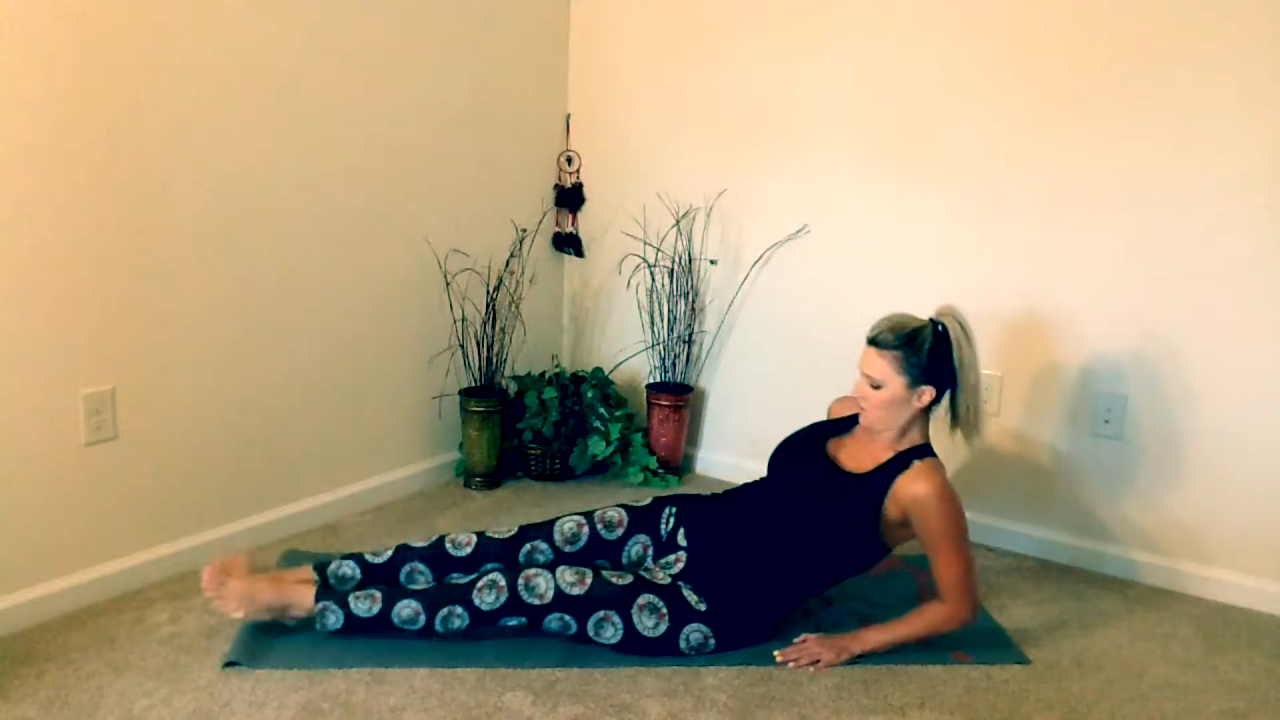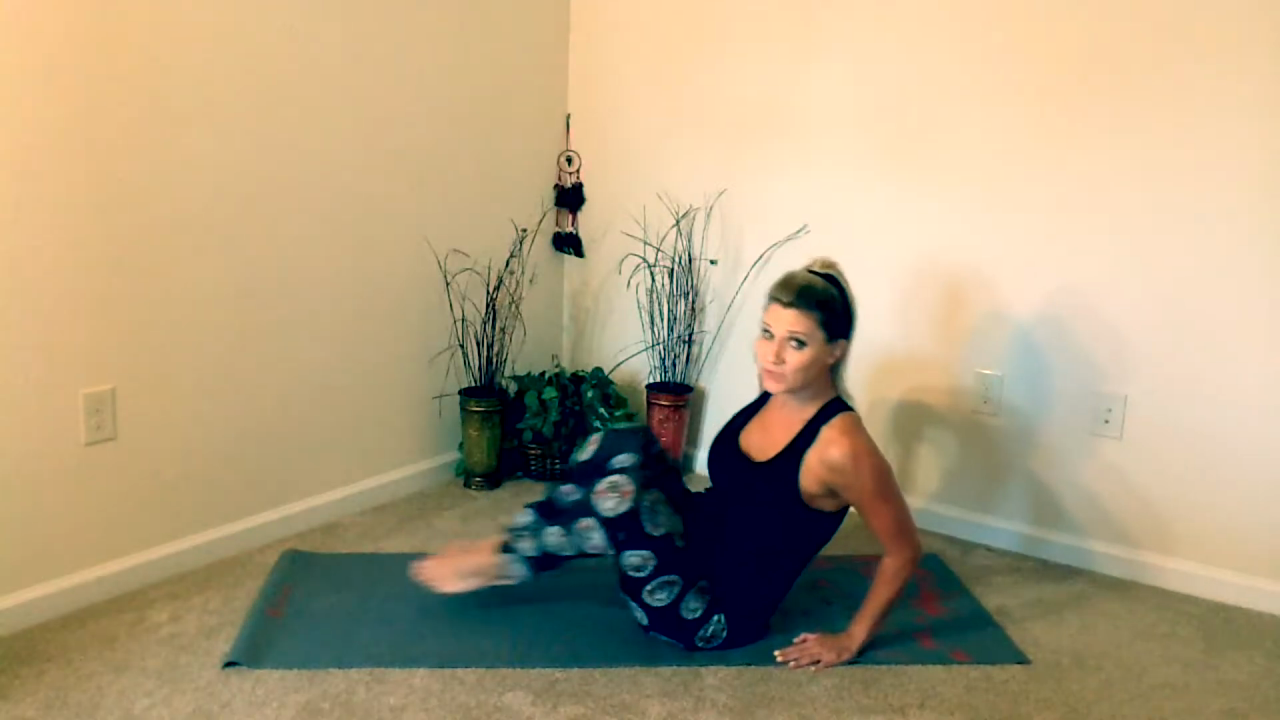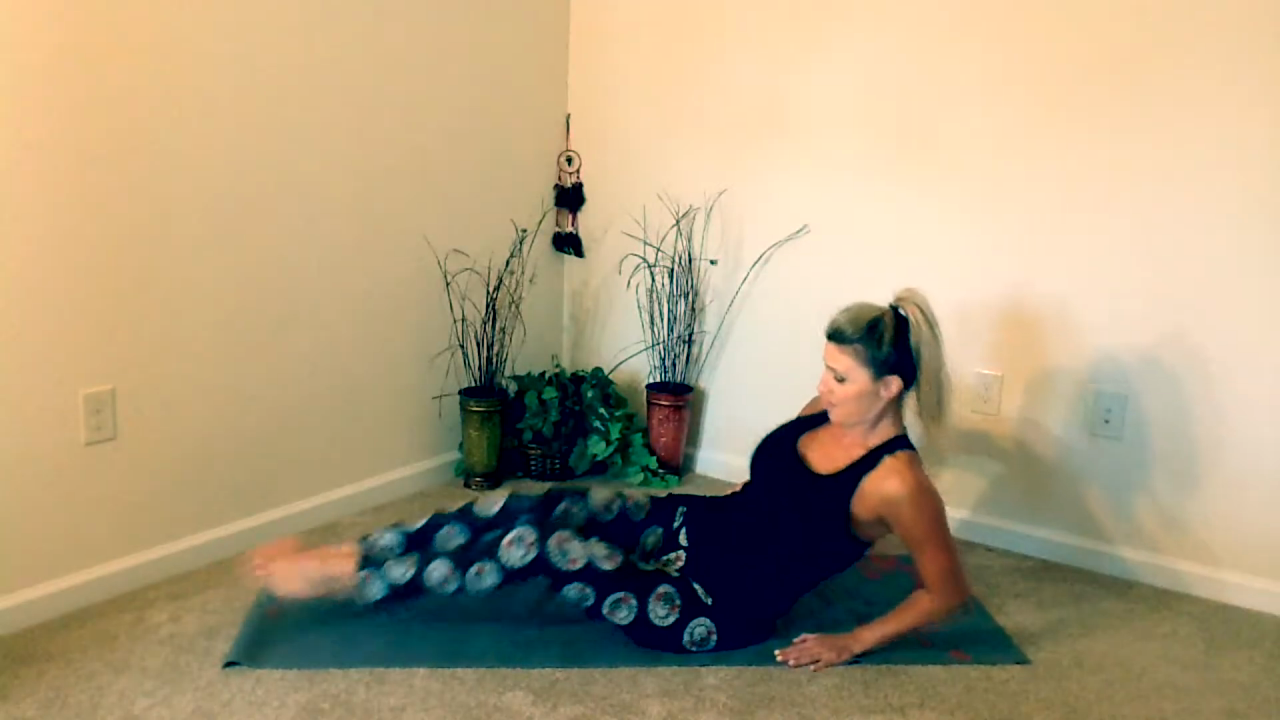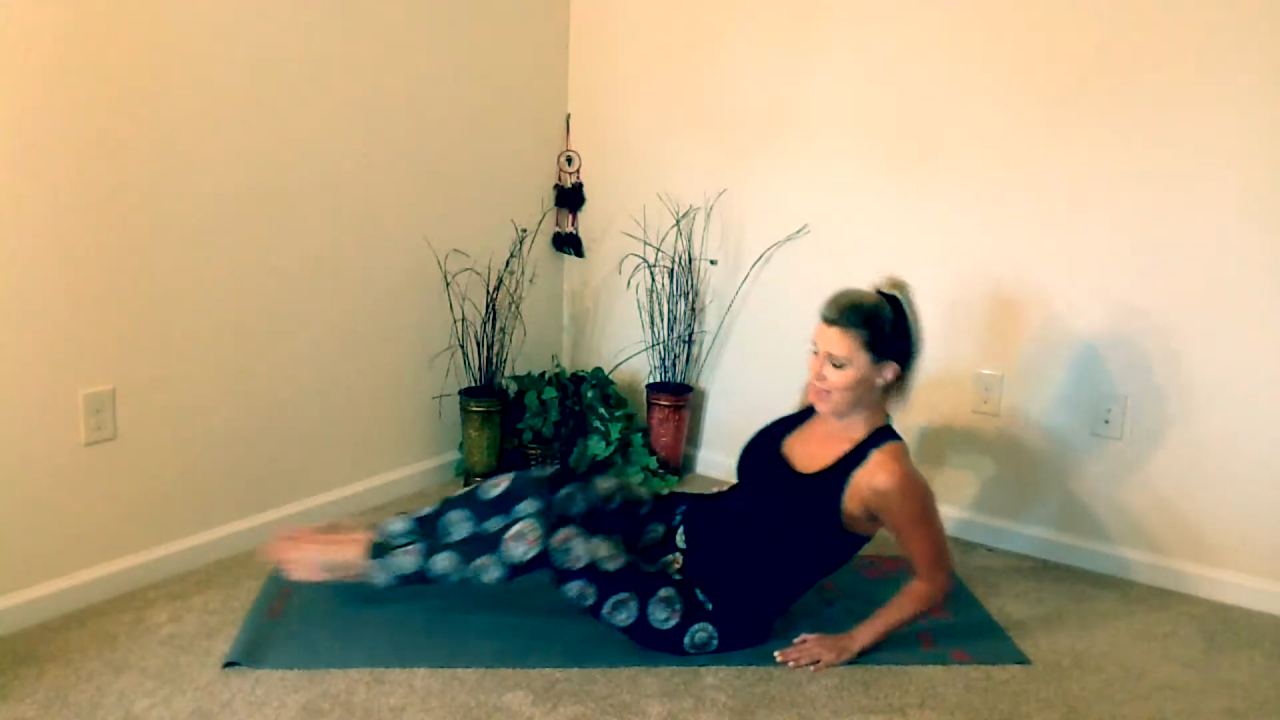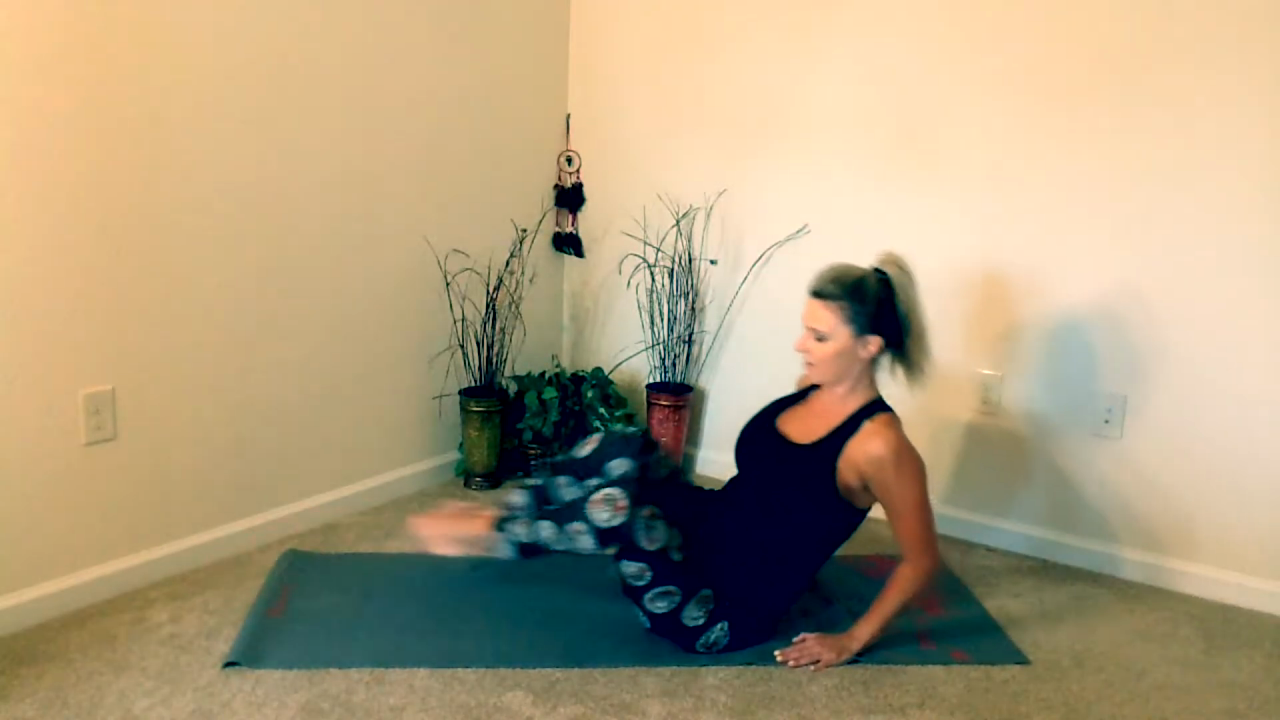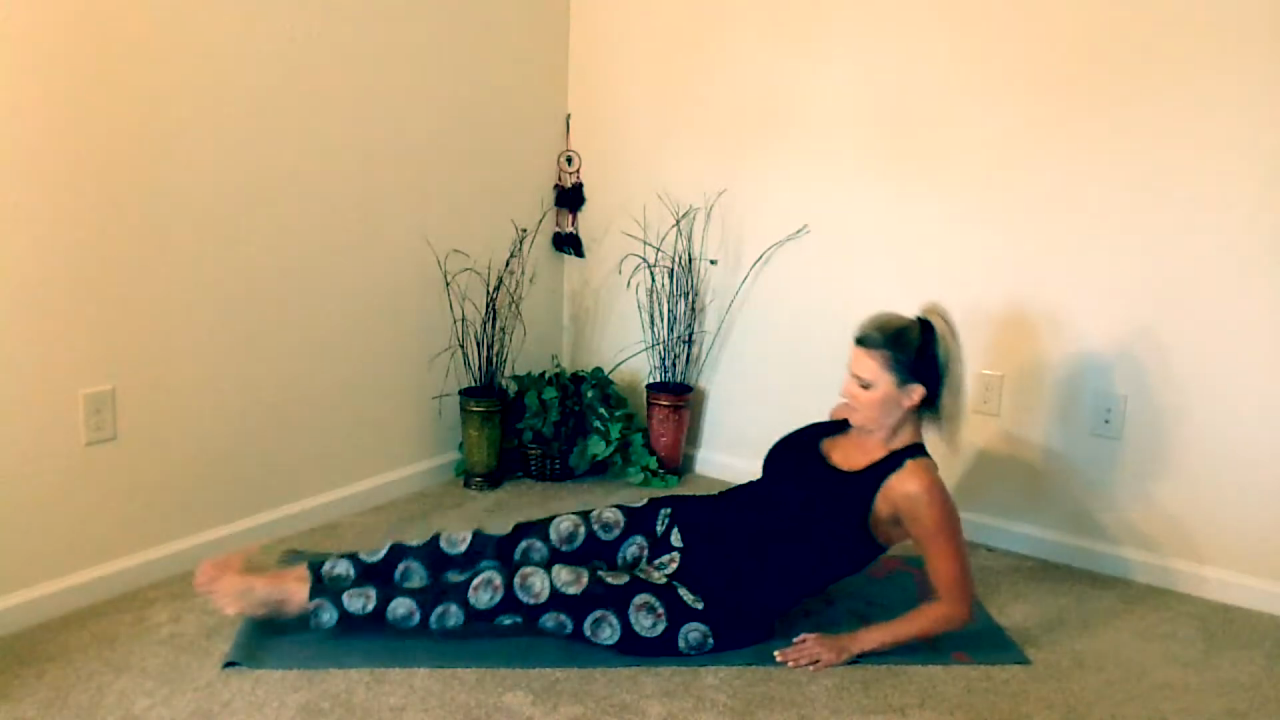
dt=0.7s
person 1, frame 1
left shoulder: (921, 488)
right shoulder: (848, 413)
left elbow: (957, 603)
left wrist: (850, 644)
left hip: (718, 609)
right hip: (687, 527)
left knee: (525, 592)
right knee: (511, 550)
left ankle: (304, 604)
right ankle: (302, 585)
person 1, frame 2
left shoulder: (843, 448)
right shoulder: (779, 390)
left elbow: (902, 553)
left wrist: (849, 640)
left hip: (711, 611)
left knee: (625, 481)
right knee: (625, 451)
left ankle: (505, 560)
right ankle: (515, 546)
person 1, frame 3
left shoulder: (897, 484)
right shoulder: (828, 410)
left elbow: (947, 591)
left wrist: (851, 642)
left hip: (715, 610)
right hip: (692, 529)
left knee: (542, 552)
right knee: (536, 512)
left ankle: (347, 576)
right ankle: (349, 561)
person 1, frame 4
left shoulder: (885, 477)
right shoulder: (827, 401)
left elbow: (934, 578)
left wrist: (850, 641)
left hip: (712, 613)
right hip: (692, 527)
left knee: (546, 541)
right knee: (542, 493)
left ankle: (366, 559)
right ankle: (365, 546)
person 1, frame 5
left shoulder: (878, 445)
right shoulder: (816, 385)
left elbow: (920, 560)
left wrist: (849, 642)
left hip: (715, 613)
left knee: (615, 497)
right knee: (623, 454)
left ankle: (498, 532)
right ankle: (505, 523)
person 1, frame 6
left shoulder: (912, 488)
right shoulder: (847, 420)
left elbow: (955, 603)
left wrist: (850, 642)
left hip: (709, 610)
right hip: (679, 529)
left knee: (515, 590)
right knee: (502, 549)
left ankle: (298, 602)
right ankle: (295, 584)
